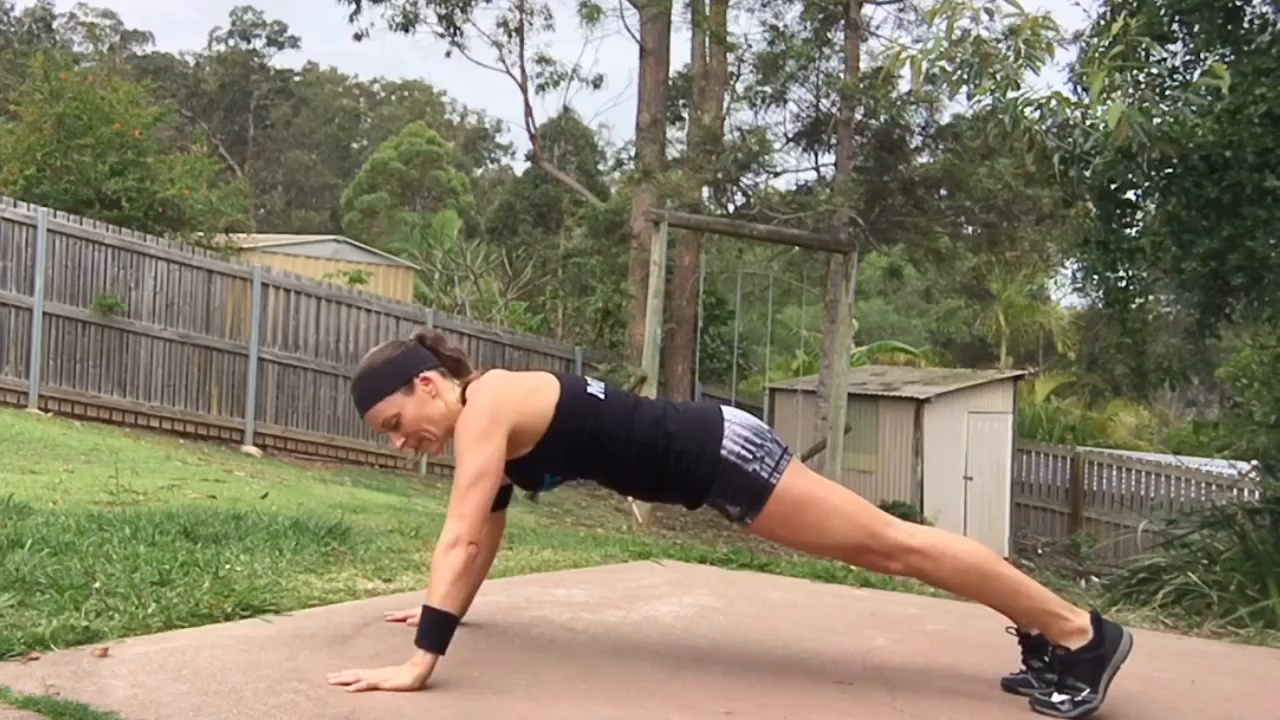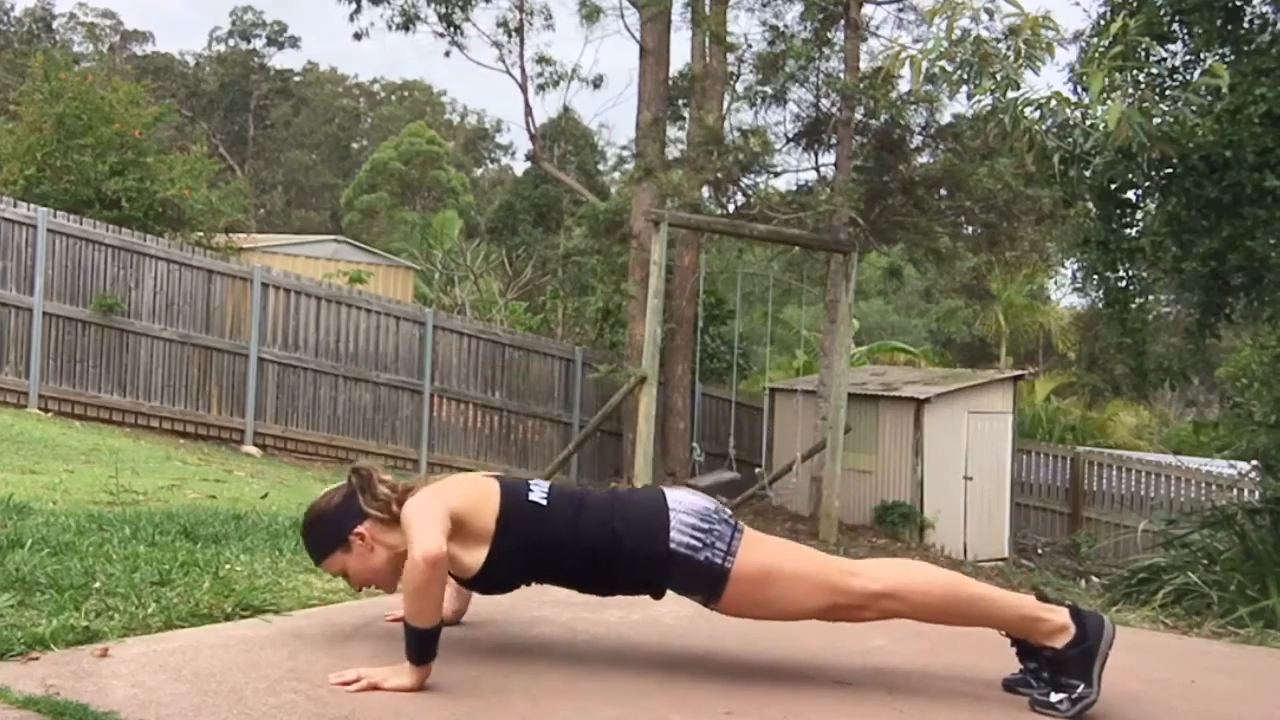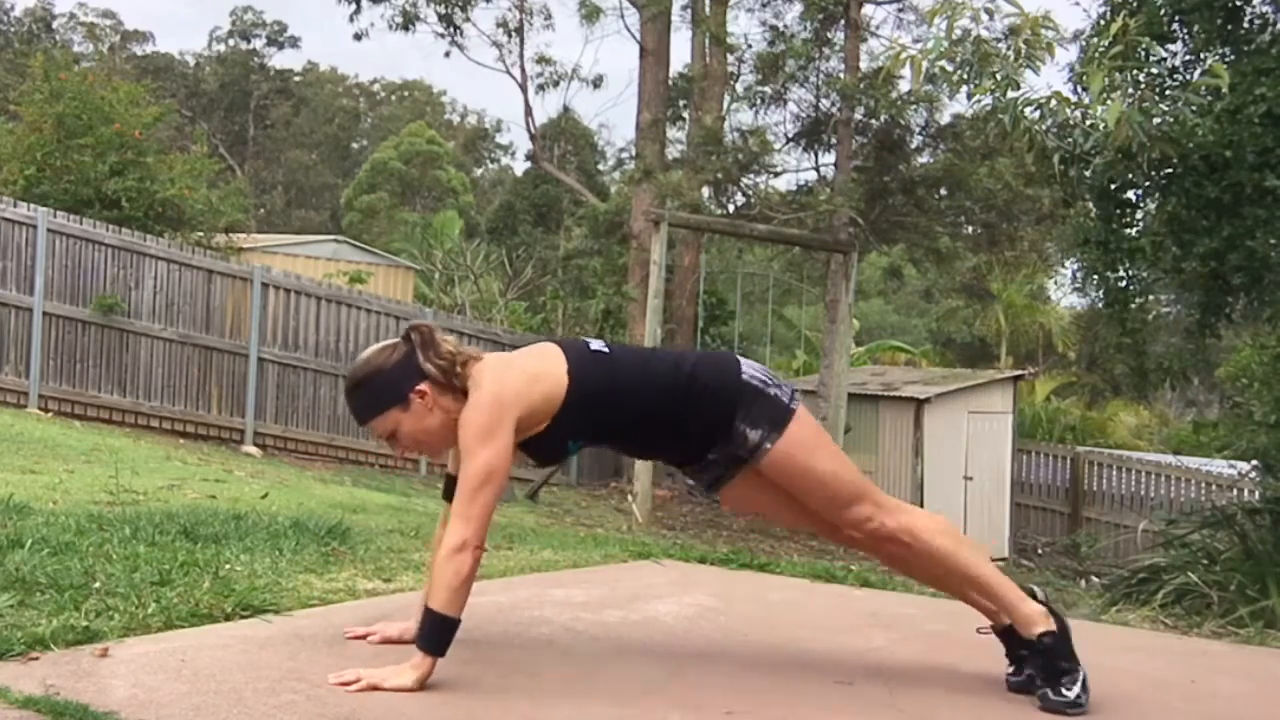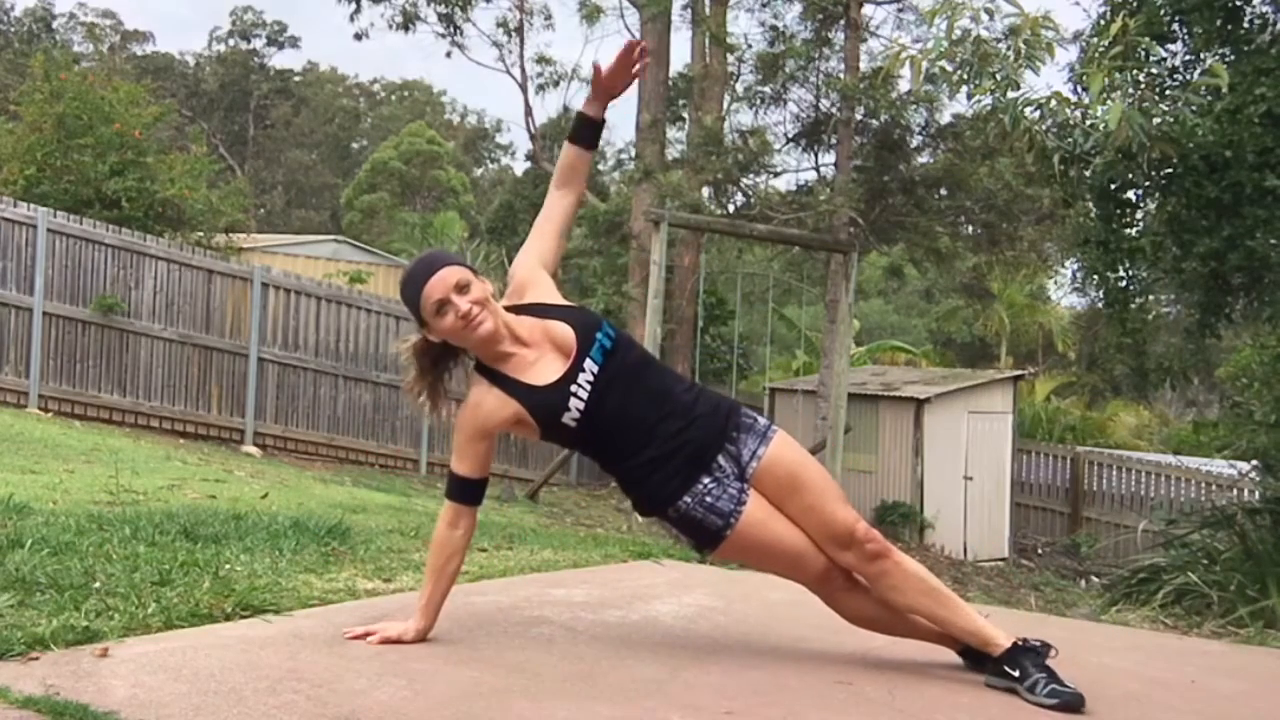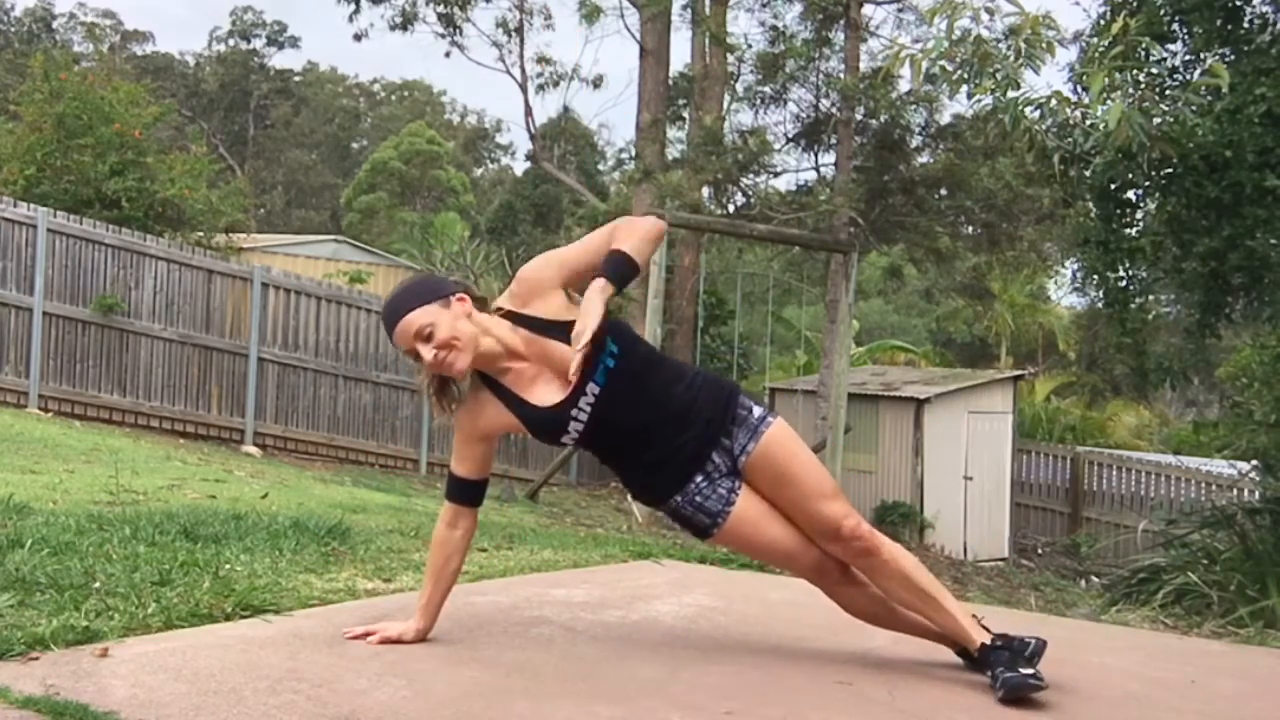
dt=1s
person 1, frame 1
left shoulder: (486, 406)
right shoulder: (485, 418)
left elbow: (461, 537)
right elbow: (486, 532)
right wrist: (440, 613)
left hip: (720, 451)
right hip: (704, 459)
left knee: (890, 543)
right knee: (882, 546)
left ankle: (1081, 635)
right ankle: (1047, 637)
person 1, frame 2
left shoulder: (424, 507)
right shoulder: (445, 504)
left elbow: (427, 565)
right wrist: (443, 609)
left hip: (670, 538)
right hip: (658, 530)
left knee: (860, 591)
right knee: (849, 588)
left ankle: (1063, 629)
right ankle: (1039, 622)
person 1, frame 3
left shoulder: (491, 397)
right shoulder: (467, 401)
left elbow: (465, 542)
right elbow: (456, 518)
right wrist: (421, 624)
left hip: (729, 400)
right hip: (694, 444)
left knee: (874, 518)
right knee: (844, 531)
left ankle: (1037, 627)
right ankle: (1015, 626)
person 1, frame 4
left shoulder: (527, 284)
right shoulder: (487, 408)
left elbow: (564, 191)
right elbow: (458, 516)
left wrist: (598, 97)
right wrist: (421, 621)
left hip: (725, 428)
right hip: (684, 488)
left knee: (859, 544)
right knee: (832, 579)
left ankle: (1003, 649)
right ankle: (980, 649)
person 1, frame 5
left shoulder: (537, 287)
right shoulder: (481, 409)
left elbow: (643, 229)
right elbow: (457, 512)
left wrist: (594, 296)
right wrist: (420, 620)
left hip: (724, 414)
right hip: (679, 482)
left knee: (849, 534)
right knee: (830, 569)
left ankle: (985, 643)
right ankle: (973, 643)
